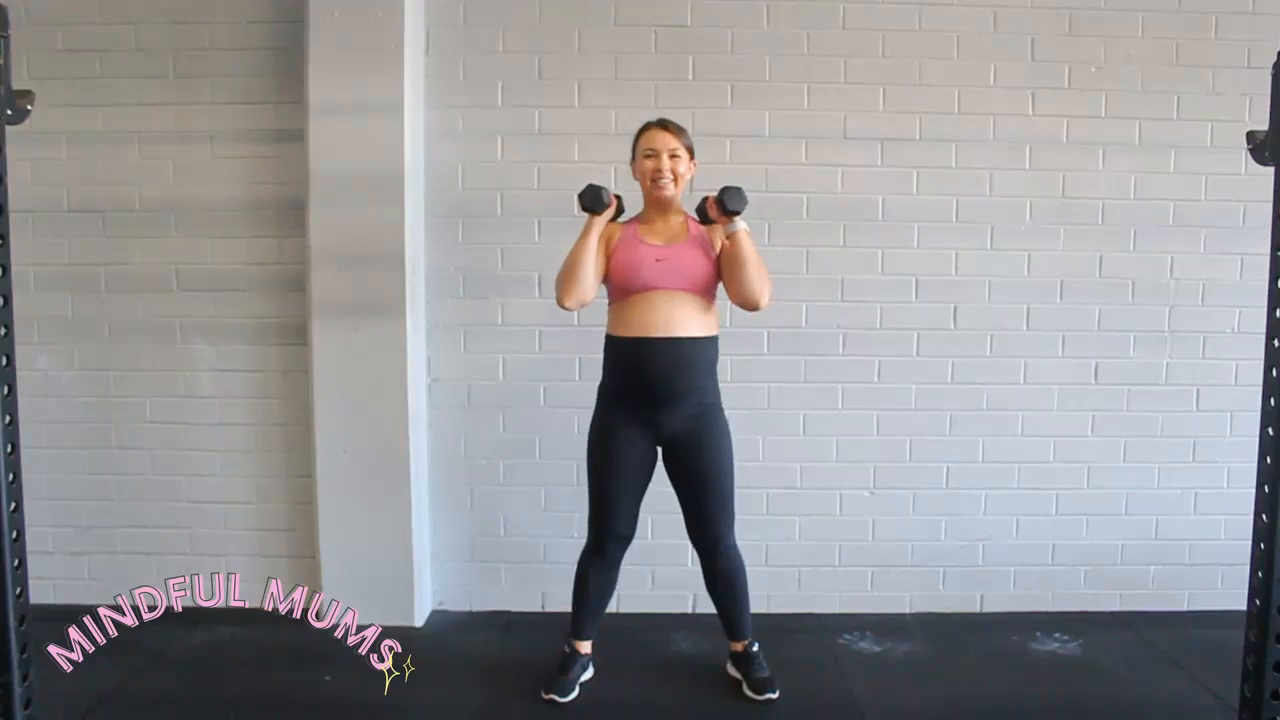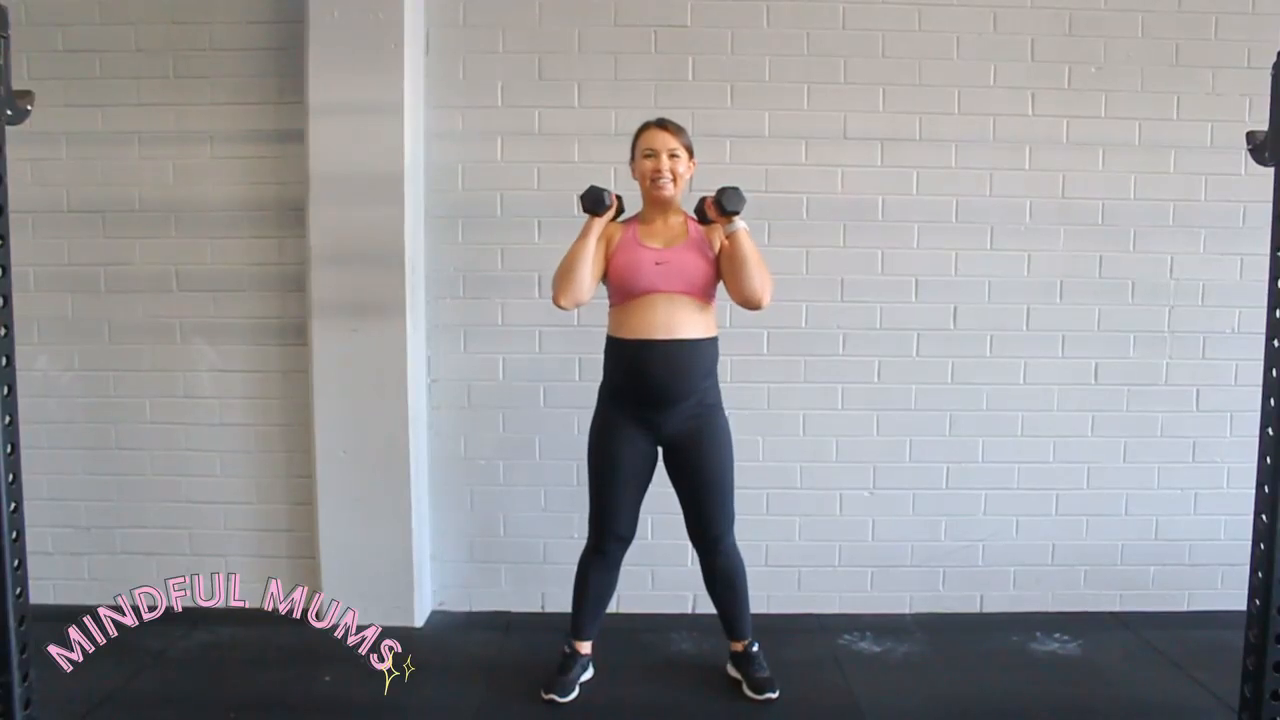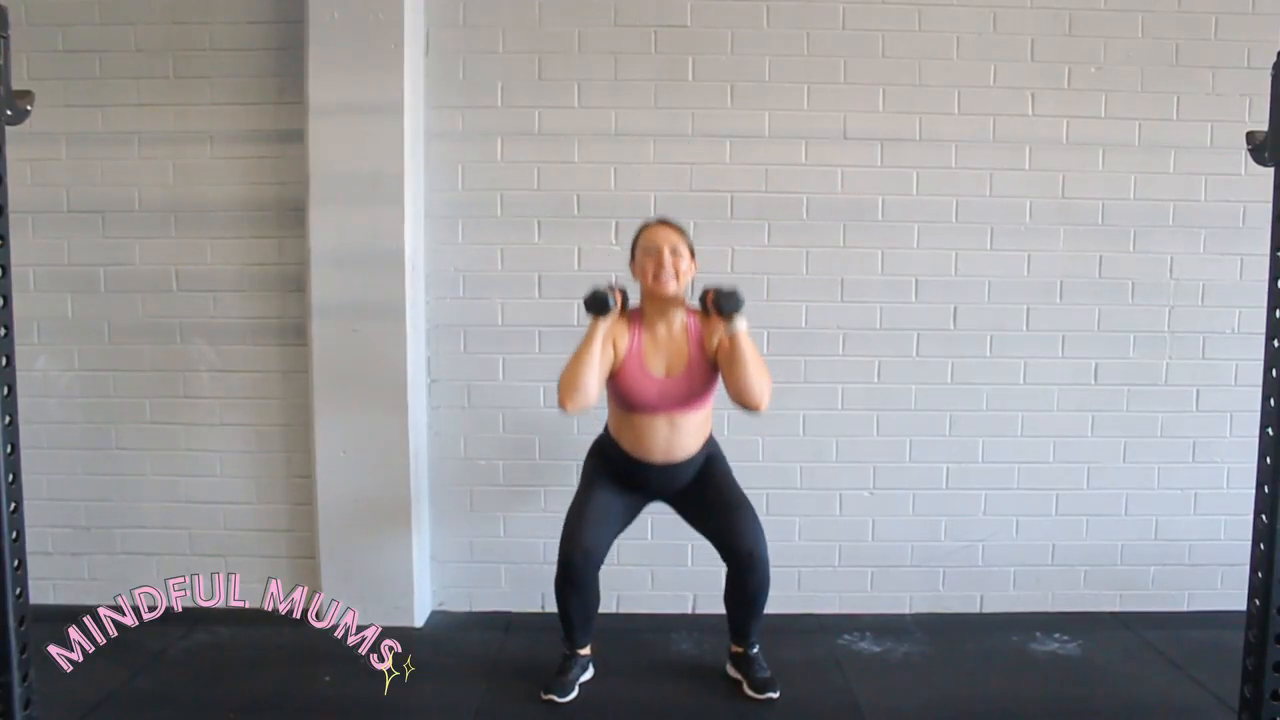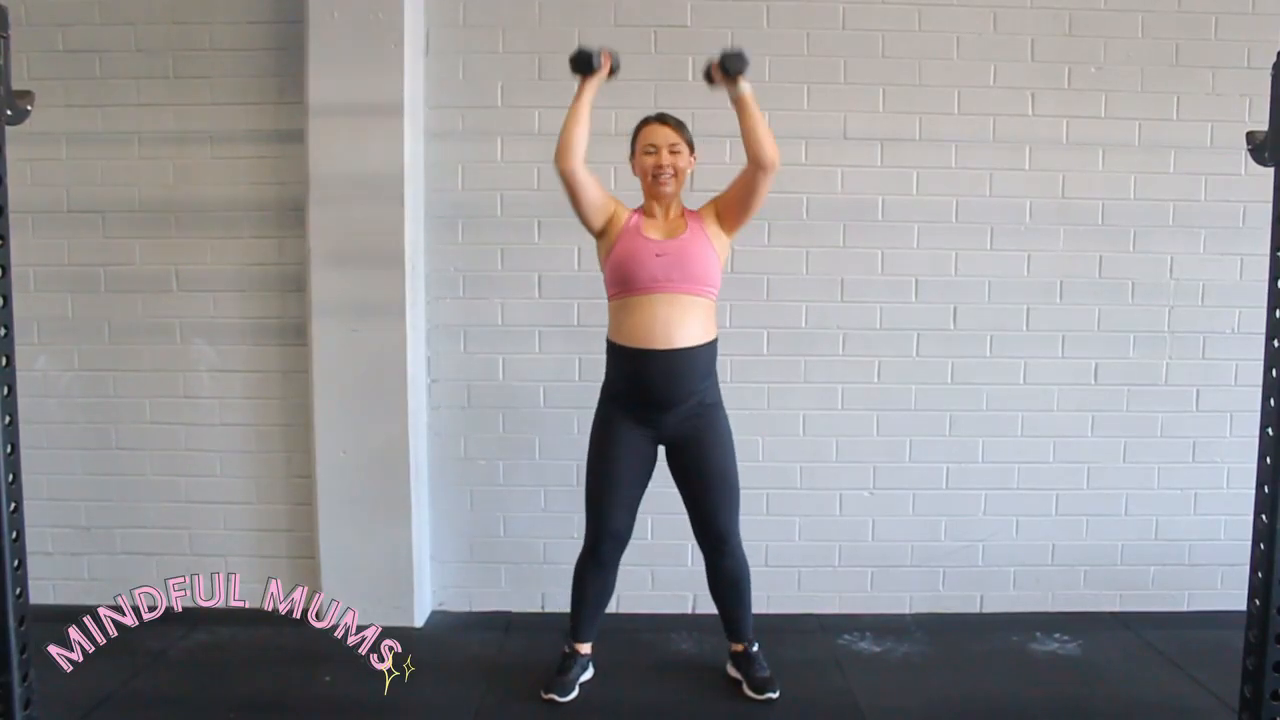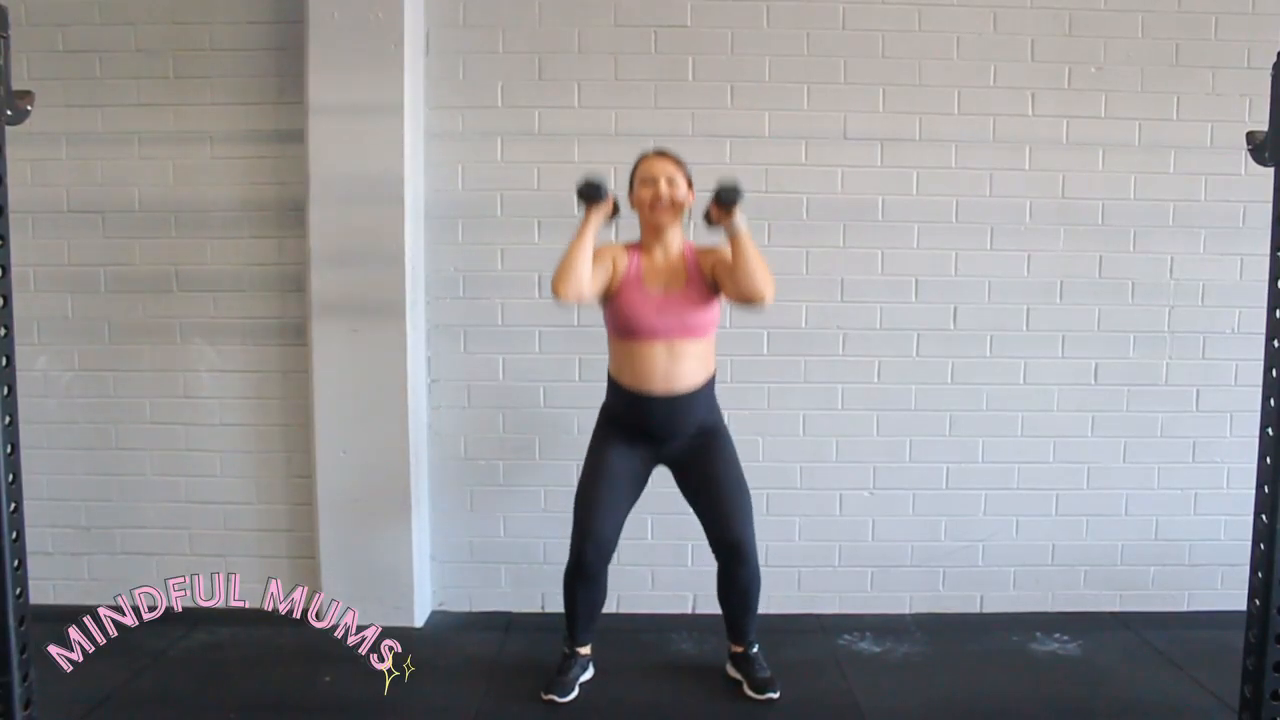
dt=1s
person 1, frame 1
left shoulder: (714, 234)
right shoulder: (613, 234)
left elbow: (755, 297)
right elbow: (570, 296)
left wrist: (735, 224)
right wrist: (593, 223)
left hip: (696, 404)
right hip: (624, 403)
left knee: (716, 538)
right knee: (607, 536)
left ankle: (744, 651)
right ankle: (578, 653)
person 1, frame 2
left shoulder: (712, 234)
right shoulder: (613, 234)
left elbow: (757, 296)
right elbow: (567, 295)
left wrist: (735, 225)
right wrist: (593, 224)
left hip: (696, 401)
right hip: (625, 401)
left knee: (715, 538)
right knee: (608, 538)
left ankle: (744, 652)
right ankle: (578, 654)
person 1, frame 3
left shoulder: (713, 329)
right shoulder: (614, 331)
left elbow: (756, 399)
right elbow: (572, 401)
left wrist: (734, 323)
right wrist: (598, 326)
left hip: (695, 468)
right hip: (619, 468)
left knee: (750, 548)
right knee: (578, 552)
left ankle: (744, 651)
right ankle: (577, 654)
person 1, frame 4
left shoulder: (714, 222)
right shoulder: (614, 221)
left elbow: (765, 164)
right elbow: (569, 164)
left wrist: (739, 90)
right wrist: (589, 88)
left hip: (697, 403)
right hip: (626, 404)
left knee: (720, 539)
right knee: (606, 540)
left ankle: (743, 653)
right ankle: (578, 656)
person 1, frame 5
left shoulder: (710, 262)
right shoulder: (614, 262)
left elbow: (760, 293)
right elbow: (565, 290)
left wrist: (735, 223)
right wrist: (592, 222)
left hip: (698, 424)
right hip: (625, 427)
left knee: (737, 542)
right knee: (590, 545)
left ankle: (743, 652)
right ankle: (578, 655)
